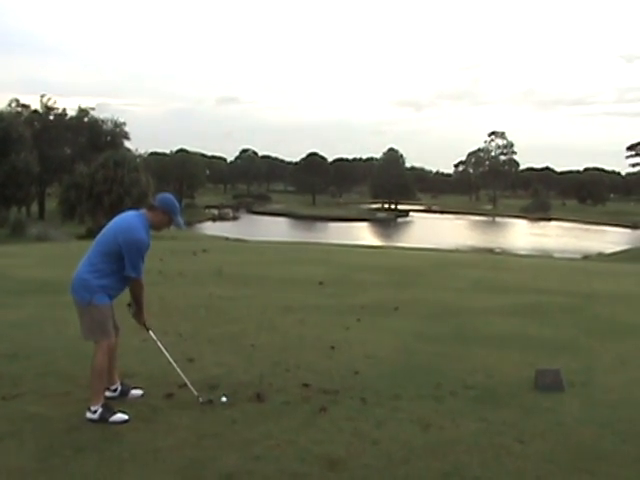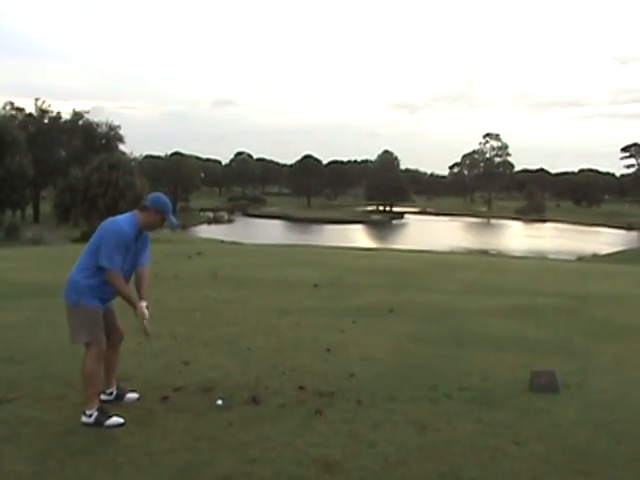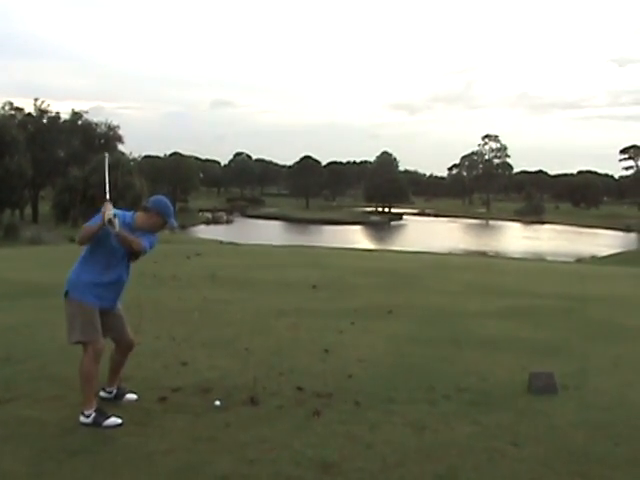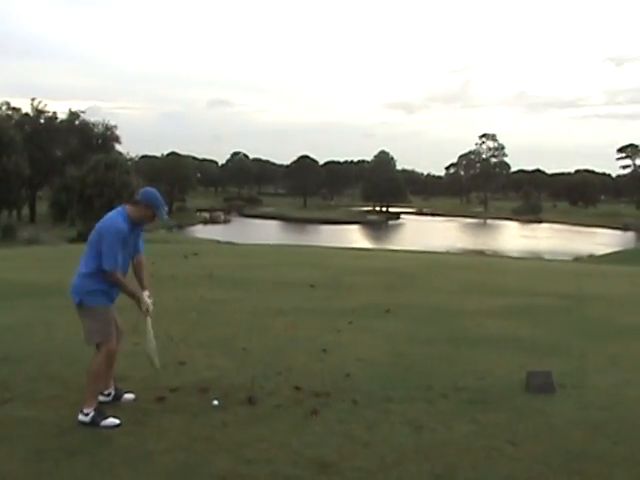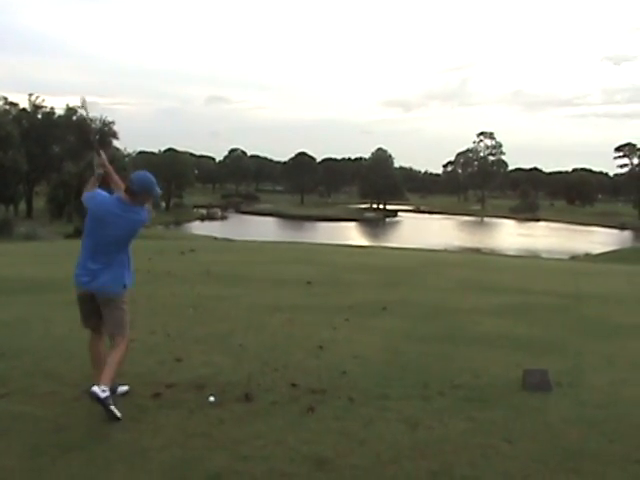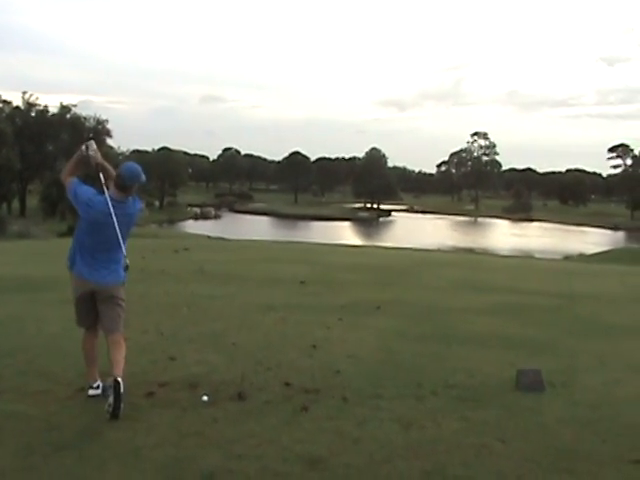
dt=0.3s
person 1, frame 1
left shoulder: (131, 217)
right shoulder: (137, 235)
right elbow: (135, 279)
left wrist: (136, 304)
right wrist: (140, 310)
left hip: (94, 285)
right hip: (92, 289)
left knee: (112, 335)
right knee: (105, 343)
left ankle: (113, 386)
right ankle: (96, 407)
person 1, frame 2
left shoulder: (142, 236)
right shoulder: (116, 228)
left elbow: (143, 269)
right elbow: (111, 275)
left wrist: (142, 302)
right wrist: (134, 305)
left hip: (101, 295)
right hip: (84, 293)
left knee: (115, 337)
right knee: (96, 348)
left ankle: (110, 390)
right ankle: (91, 411)
person 1, frame 3
left shoulder: (148, 236)
right shoulder: (112, 215)
left elbow: (137, 249)
right elbow: (81, 238)
left wrist: (118, 229)
right wrist: (104, 223)
left hip: (108, 298)
right hip: (82, 292)
left knee: (126, 342)
right knee: (94, 348)
left ankle: (111, 388)
right ankle: (89, 411)
person 1, frame 4
left shoulder: (133, 225)
right shoulder: (117, 228)
left elbow: (138, 258)
right elbow: (113, 274)
left wrist: (145, 291)
right wrist: (137, 297)
left hip: (97, 291)
right hip: (92, 293)
left knee: (114, 335)
right knee: (107, 346)
left ankle: (107, 389)
right ankle: (88, 410)
person 1, frame 5
left shoulder: (97, 202)
right shoulder: (140, 216)
left elbow: (88, 191)
right elbow: (126, 195)
left wrist: (100, 169)
right wrist: (108, 168)
left hip: (84, 280)
right hip: (111, 285)
left knee: (97, 331)
right knee: (120, 339)
left ankle: (103, 381)
right ankle: (102, 386)
person 1, frame 6
left shoulder: (91, 202)
right shoulder: (134, 208)
left elbow: (66, 176)
right elbow: (117, 184)
left wrist: (82, 153)
right wrist: (101, 161)
left hip: (82, 277)
right hip: (111, 281)
left knee: (90, 330)
right knee: (115, 335)
left ankle: (94, 383)
right ankle: (117, 379)
